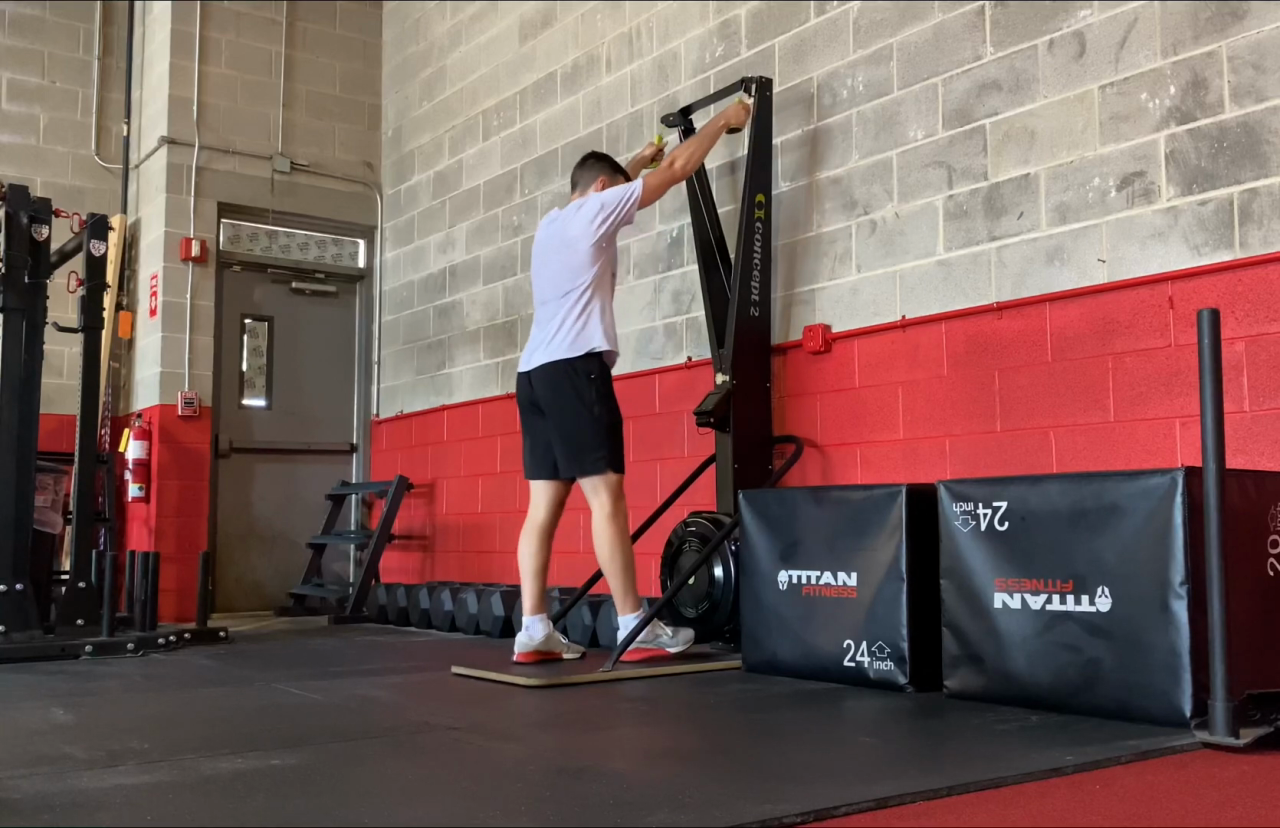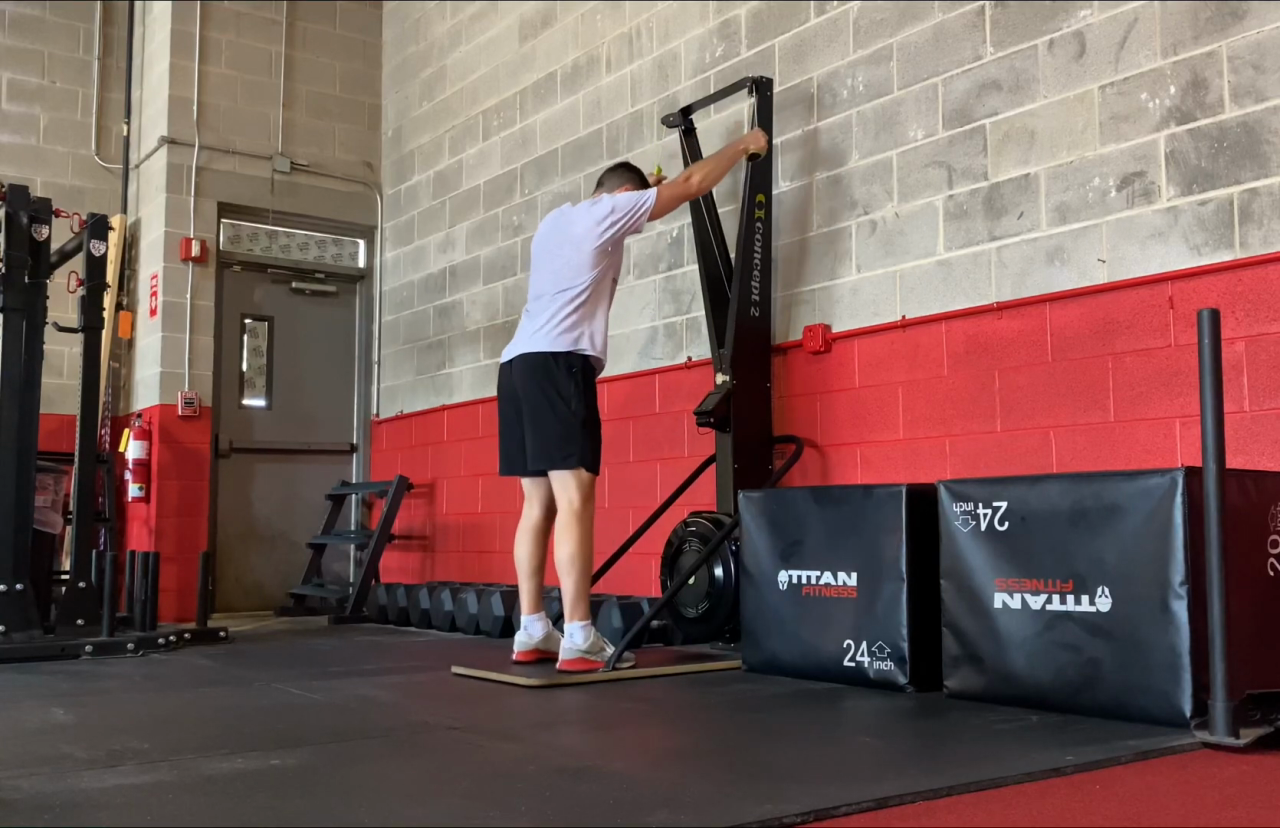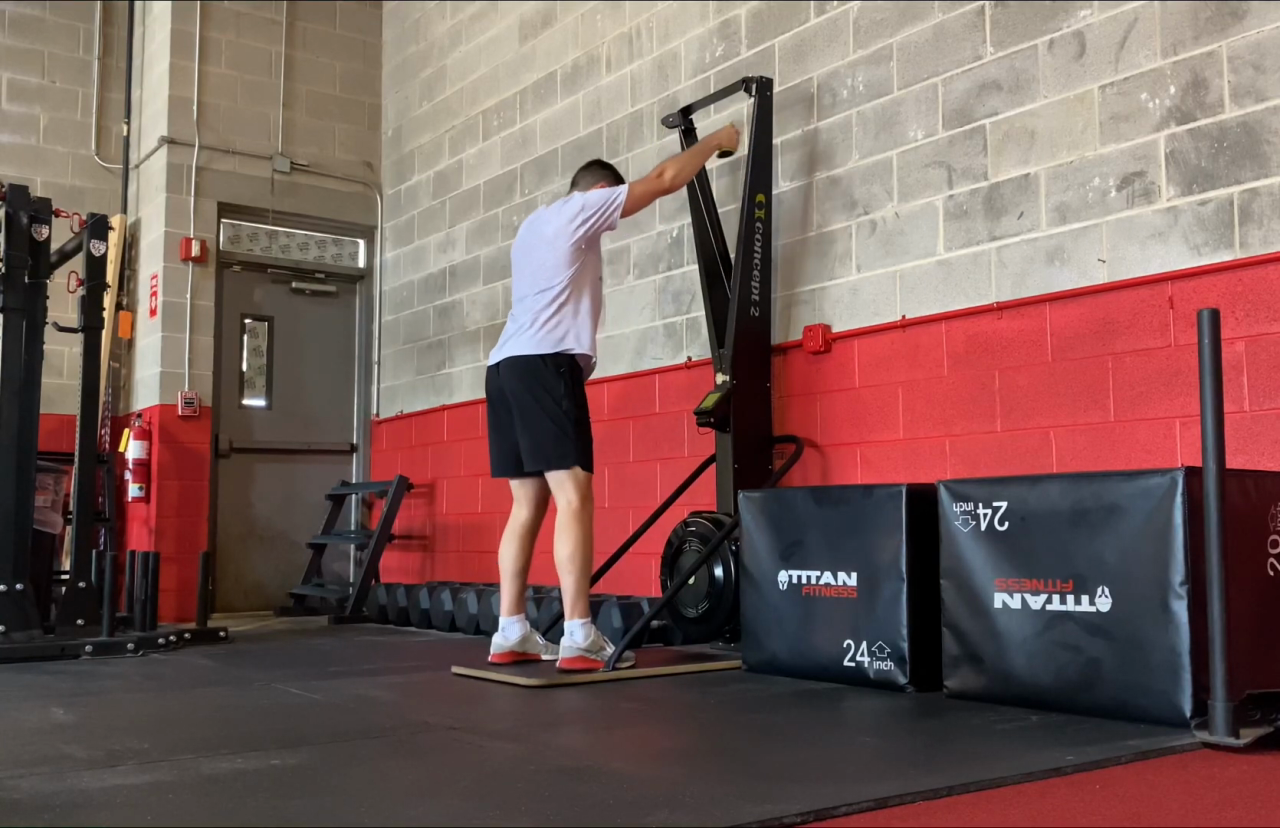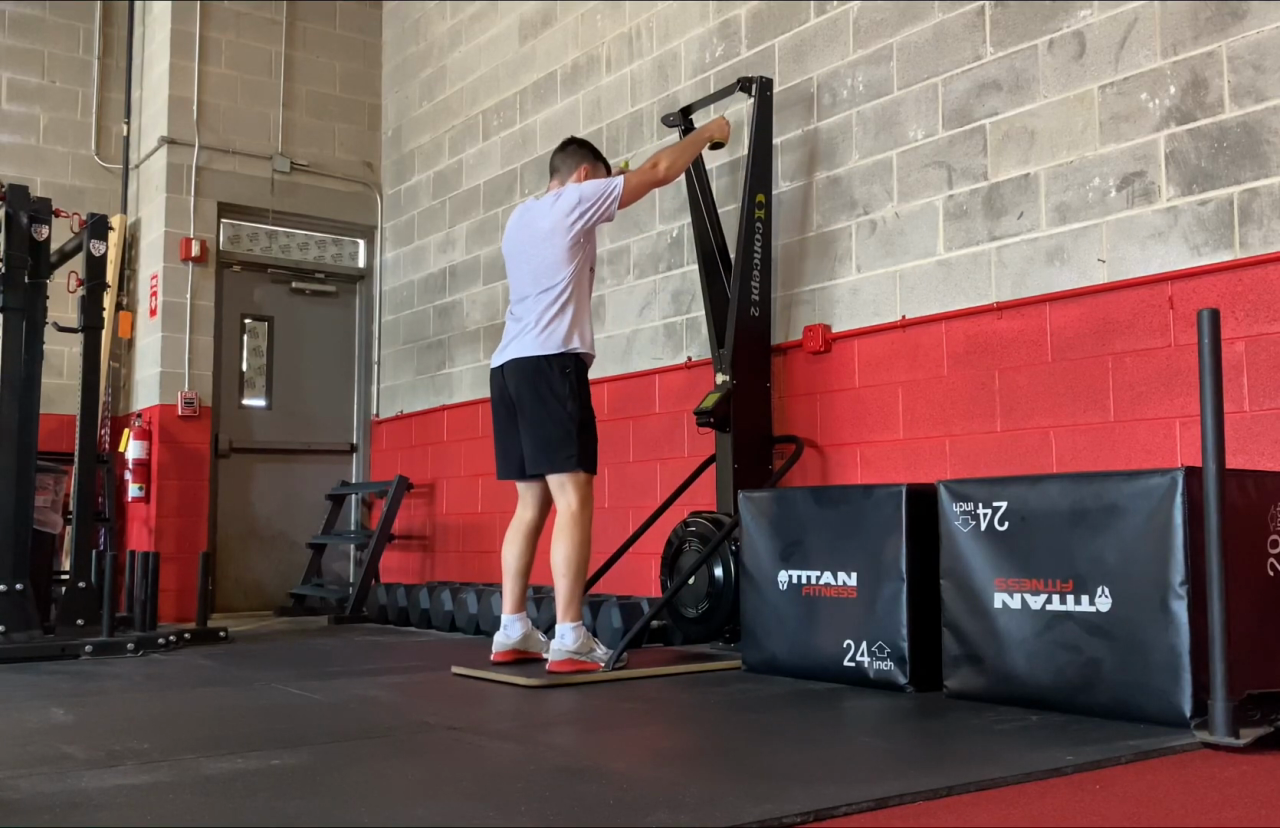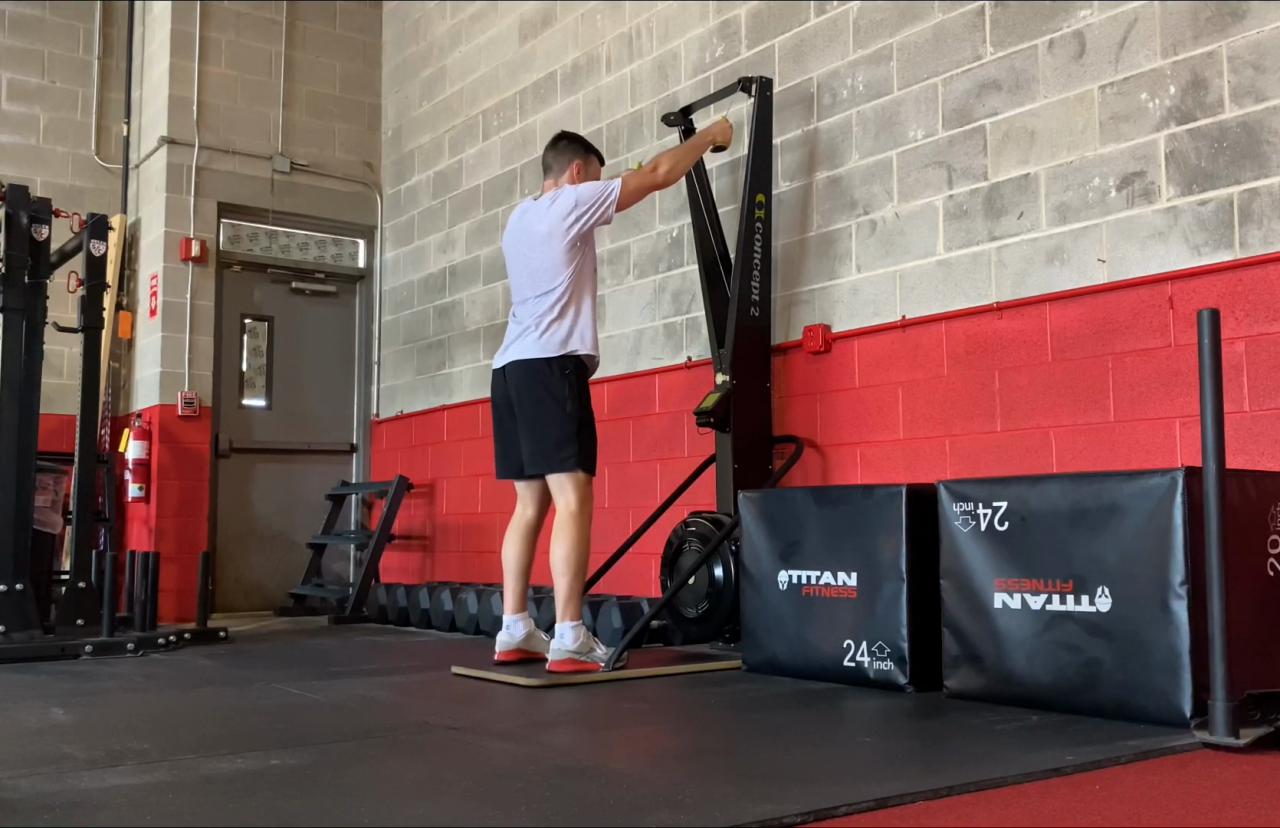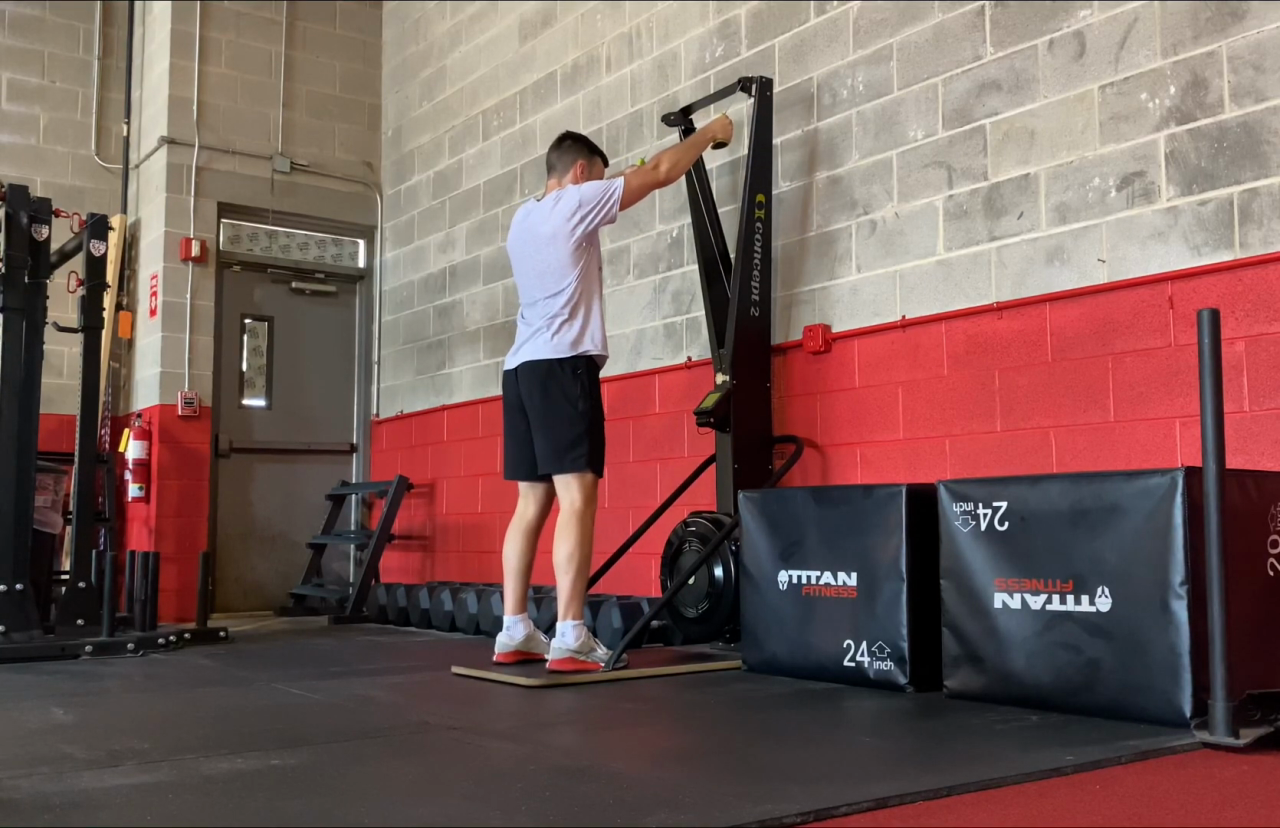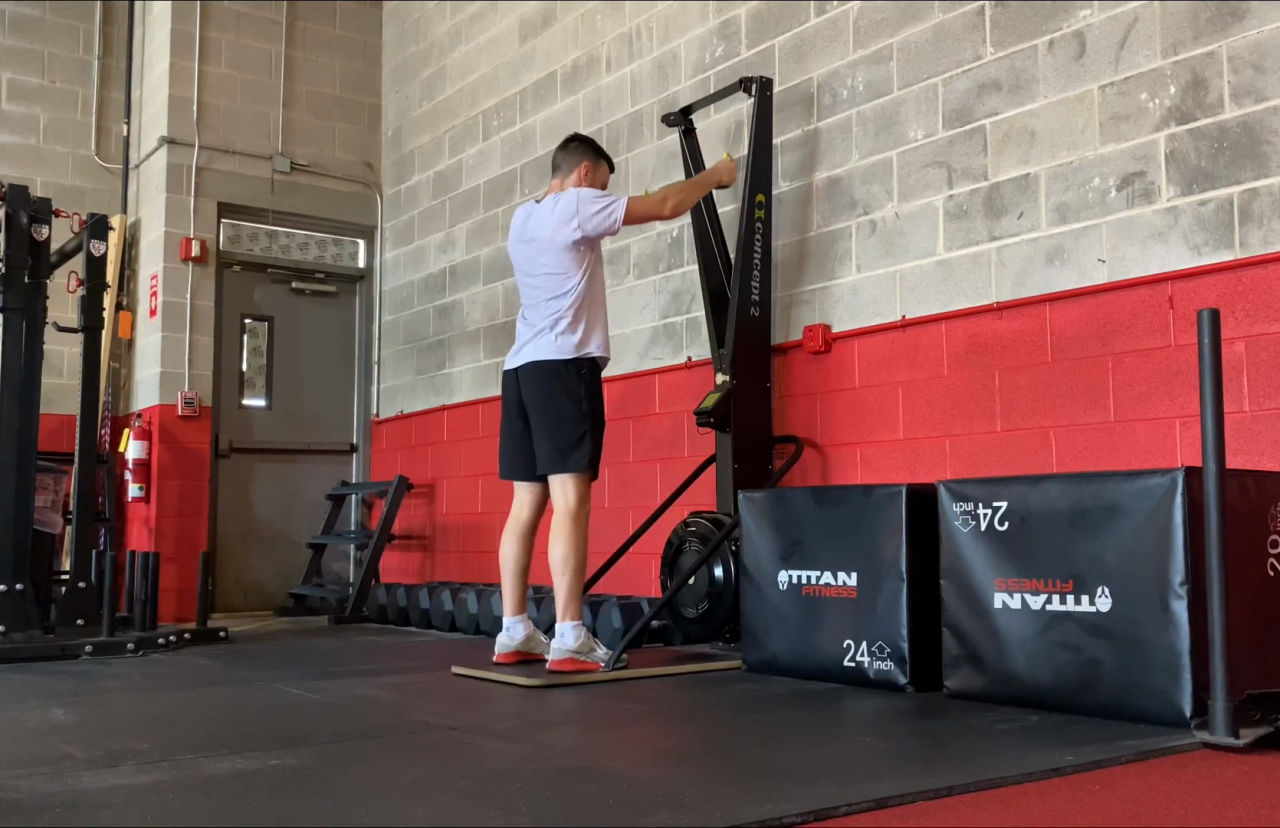
dt=0.5s
person 1, frame 1
left shoulder: (552, 223)
right shoulder: (595, 210)
right elbow: (677, 170)
left wrist: (637, 161)
right wrist: (724, 119)
left hip: (534, 372)
right hip: (574, 367)
left knee: (545, 504)
right knee: (607, 498)
left ankle: (534, 630)
right ankle: (635, 626)
person 1, frame 2
left shoulder: (555, 219)
right shoulder: (605, 210)
right elbow: (690, 185)
left wrist: (647, 185)
right wrist: (743, 145)
left hip: (518, 364)
right hip: (558, 362)
left knee: (539, 504)
right knee: (574, 501)
left ankle: (532, 630)
right ankle: (579, 638)
person 1, frame 3
left shoulder: (537, 223)
right shoulder: (579, 209)
right elbow: (664, 180)
right wrist: (716, 140)
left hip: (506, 368)
right hip: (543, 363)
left knee: (527, 505)
right knee: (573, 498)
left ankle: (511, 632)
right ankle: (579, 637)
person 1, frame 4
left shoulder: (521, 216)
right shoulder: (574, 200)
right elbow: (660, 170)
left wrist: (608, 178)
right wrist: (708, 132)
left hip: (508, 368)
right hip: (550, 363)
left knee: (532, 504)
right knee: (573, 500)
left ankle: (513, 630)
right ankle: (570, 640)
person 1, frame 5
left shoulder: (521, 216)
right shoulder: (570, 203)
right elbow: (660, 174)
left wrist: (617, 180)
right wrist: (710, 135)
left hip: (510, 368)
right hip: (550, 365)
left knee: (530, 503)
right knee: (572, 500)
left ankle: (515, 629)
right ankle: (570, 640)
person 1, frame 6
left shoulder: (524, 217)
right shoulder: (575, 203)
right elbow: (660, 173)
left wrist: (614, 182)
right wrist: (711, 132)
left hip: (522, 369)
right hip: (561, 365)
left knee: (532, 503)
right knee: (576, 500)
left ankle: (515, 631)
right ankle: (570, 639)
person 1, frame 7
left shoulder: (524, 217)
right shoulder: (576, 204)
right elbow: (664, 206)
left wrist: (615, 215)
right wrist: (714, 175)
left hip: (522, 367)
right hip: (562, 364)
left knee: (527, 503)
right knee: (570, 500)
left ankle: (515, 632)
right ankle: (570, 639)
